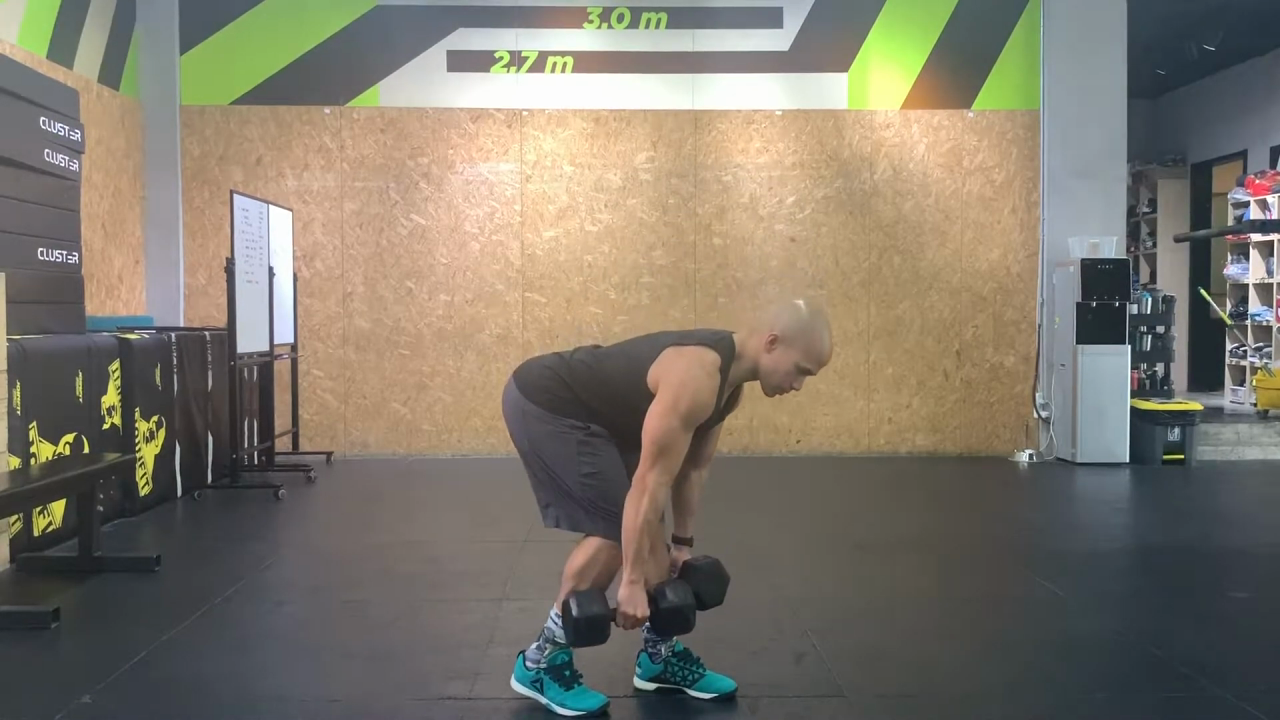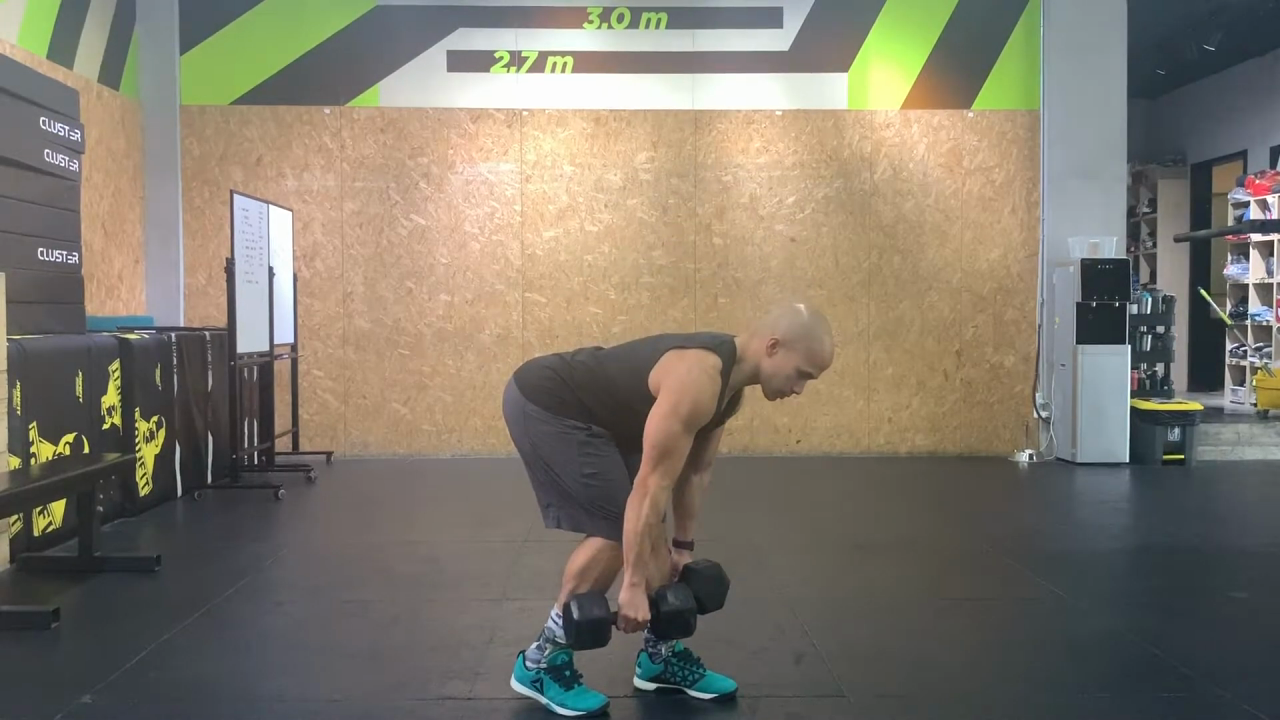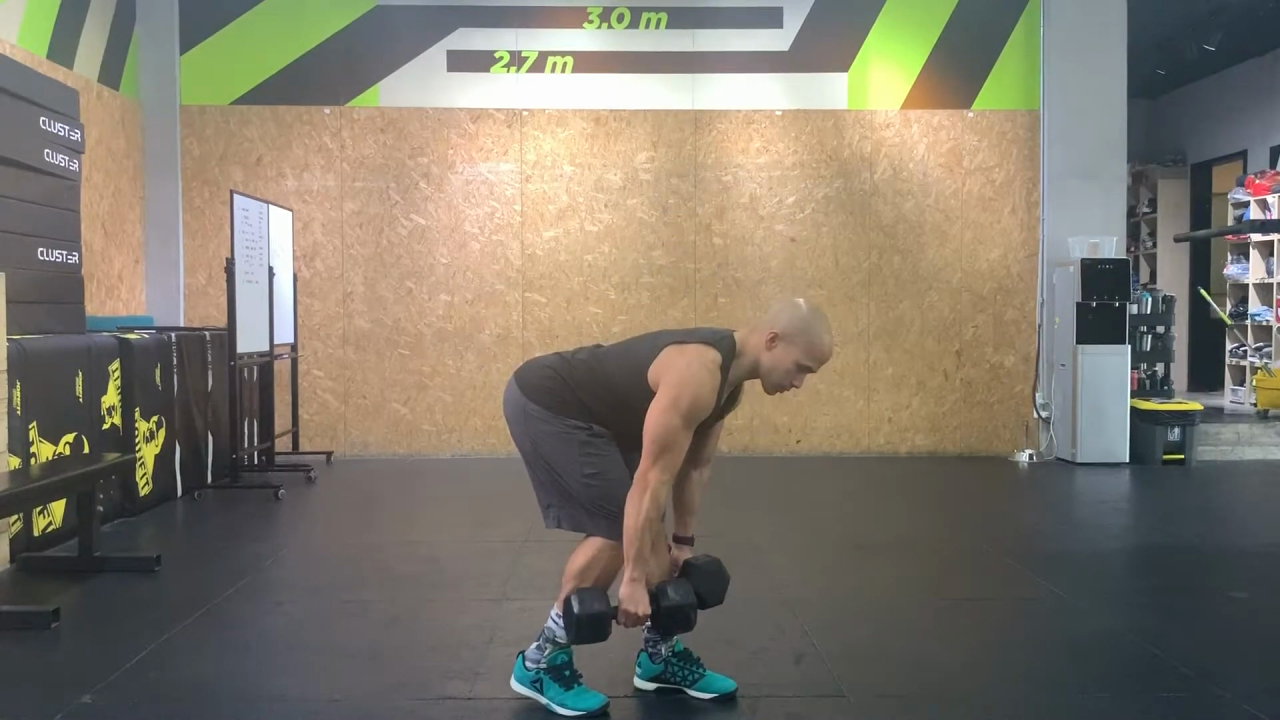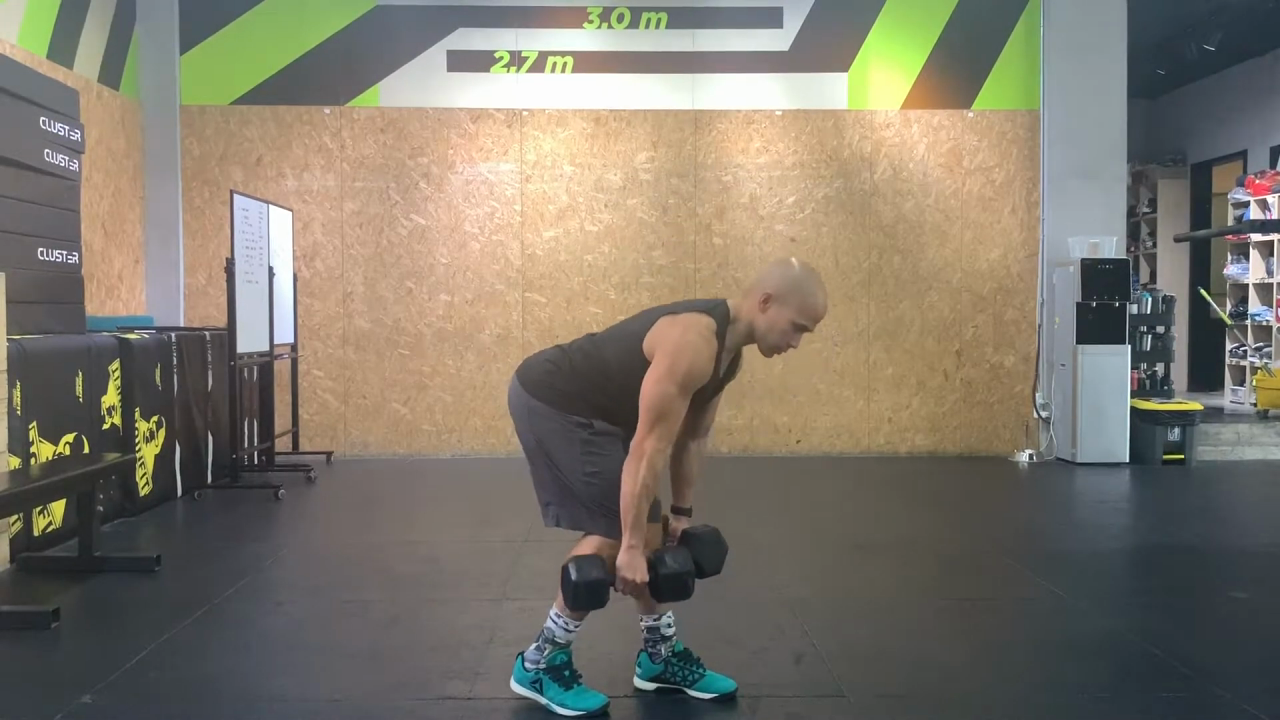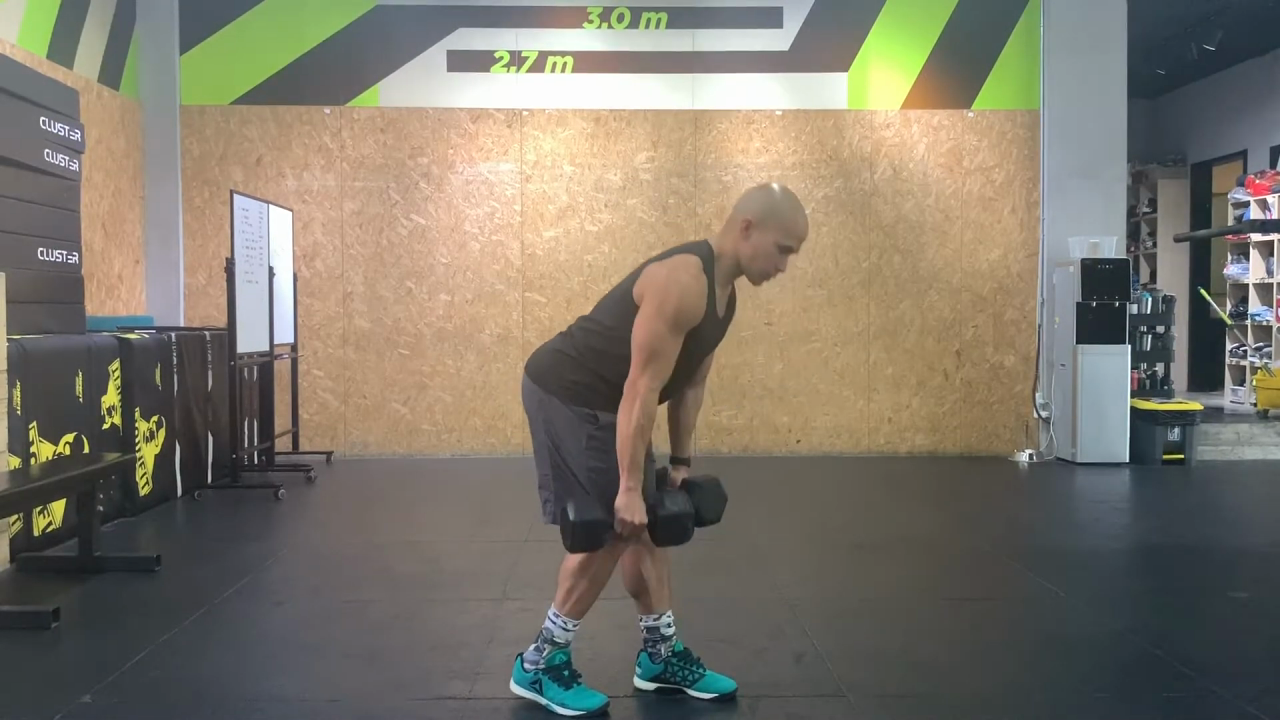
dt=0.2s
person 1, frame 1
left shoulder: (727, 378)
right shoulder: (697, 377)
left elbow: (694, 467)
right elbow: (651, 483)
left wrist: (683, 543)
right wrist: (632, 583)
left hip: (588, 412)
right hip: (544, 405)
left knee: (645, 527)
right knee: (614, 530)
left ankle: (661, 654)
right ankle: (543, 661)
person 1, frame 2
left shoulder: (729, 382)
right shoulder: (698, 380)
left elbow: (695, 471)
right elbow: (652, 486)
left wrist: (683, 547)
right wrist: (633, 586)
left hip: (587, 413)
right hip: (545, 405)
left knee: (647, 528)
right knee: (615, 530)
left ankle: (661, 654)
right ankle: (542, 660)
person 1, frame 3
left shoulder: (729, 378)
right shoulder: (698, 375)
left elbow: (695, 467)
right elbow: (652, 481)
left wrist: (684, 542)
right wrist: (634, 580)
left hip: (587, 412)
right hip: (545, 405)
left knee: (646, 528)
right knee: (615, 530)
left ankle: (661, 654)
right ankle: (542, 661)
person 1, frame 4
left shoulder: (727, 349)
right shoulder: (693, 343)
left elbow: (691, 437)
right elbow: (649, 449)
left wrist: (682, 514)
right wrist: (631, 548)
left hip: (590, 409)
right hip: (549, 401)
left knee: (647, 525)
right knee: (611, 529)
left ankle: (661, 654)
right ankle: (541, 662)
person 1, frame 5
left shoulder: (722, 290)
right shoulder: (683, 281)
left elbow: (689, 385)
right elbow: (641, 389)
left wrist: (680, 464)
right wrist: (629, 488)
left hip: (602, 400)
right hip: (566, 395)
left knee: (646, 525)
right knee: (611, 529)
left ankle: (660, 653)
right ankle: (540, 663)
